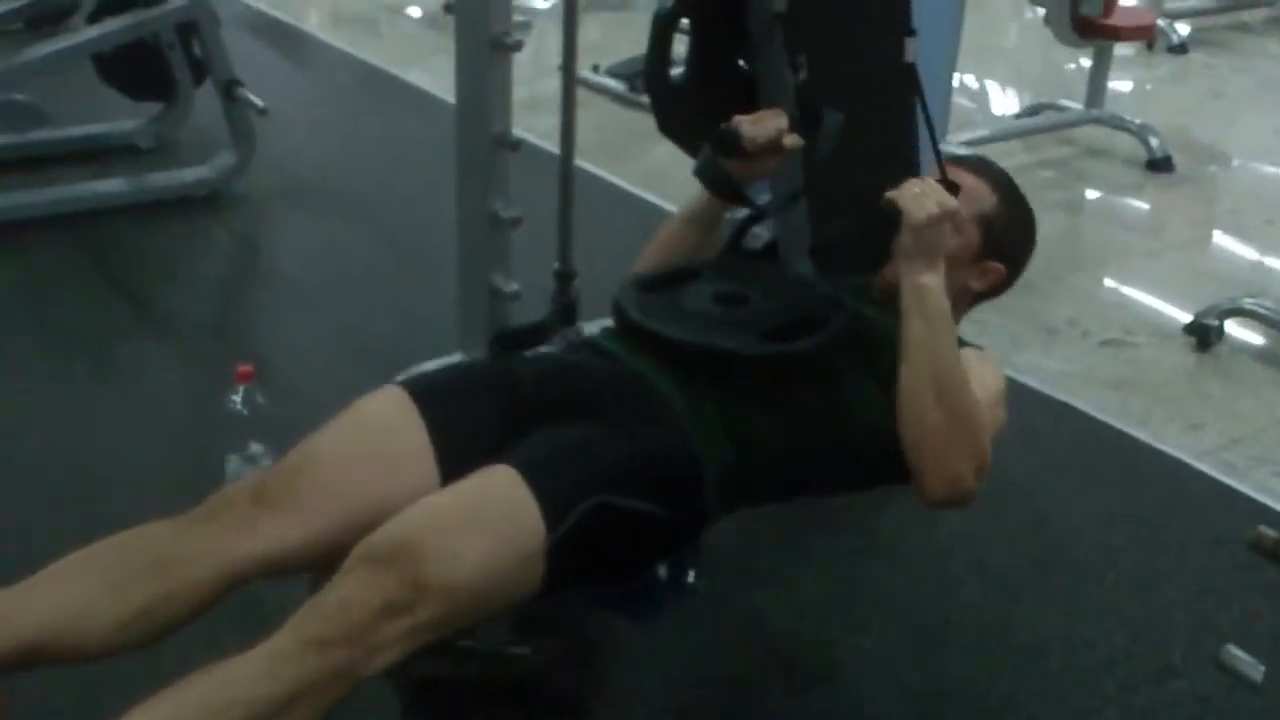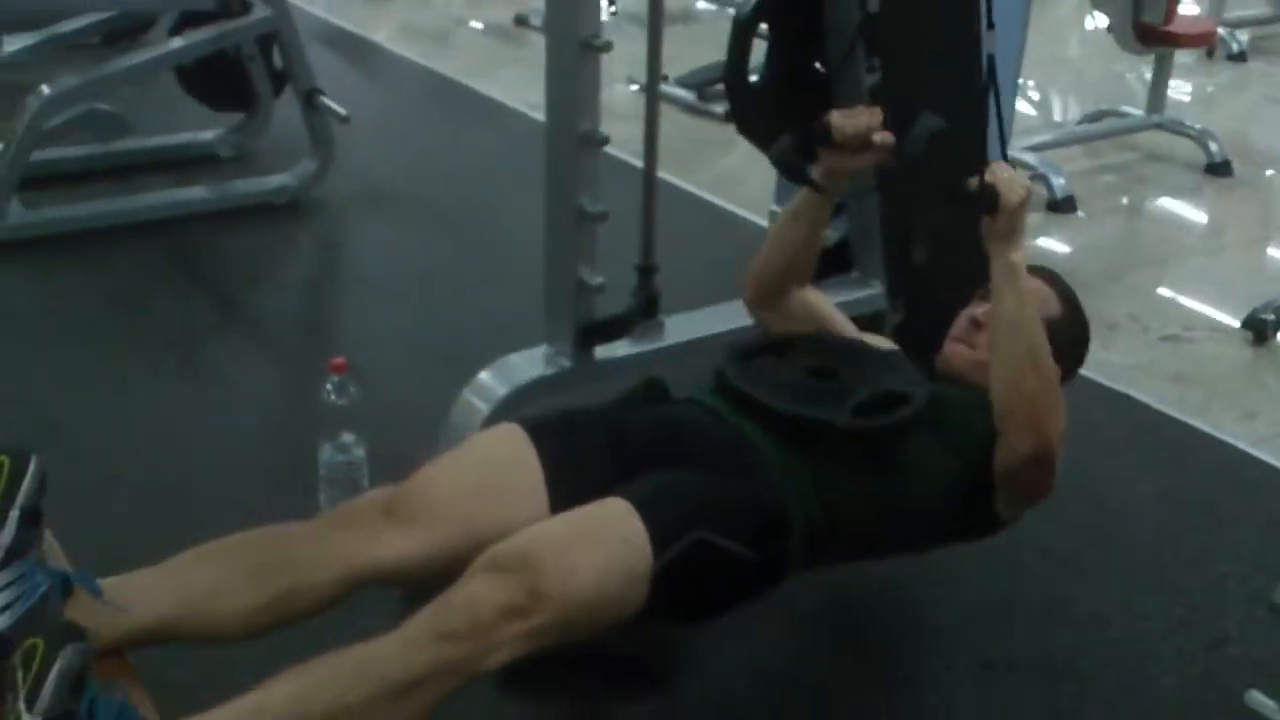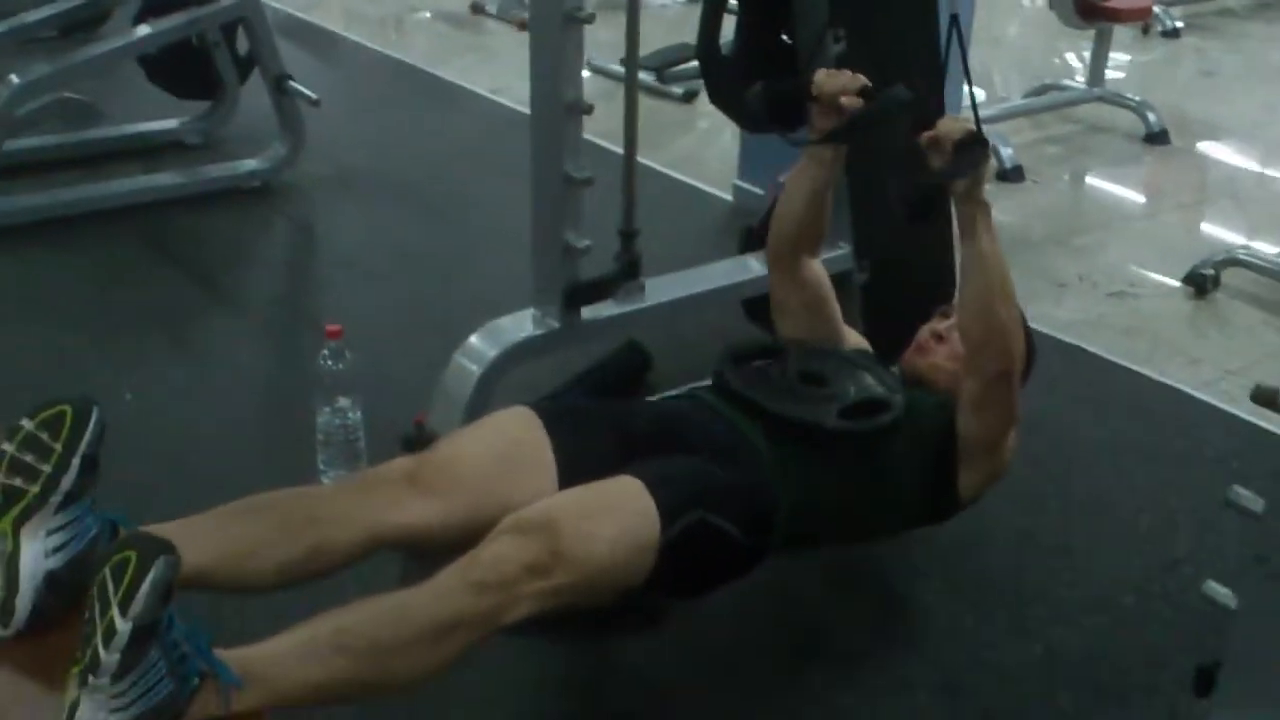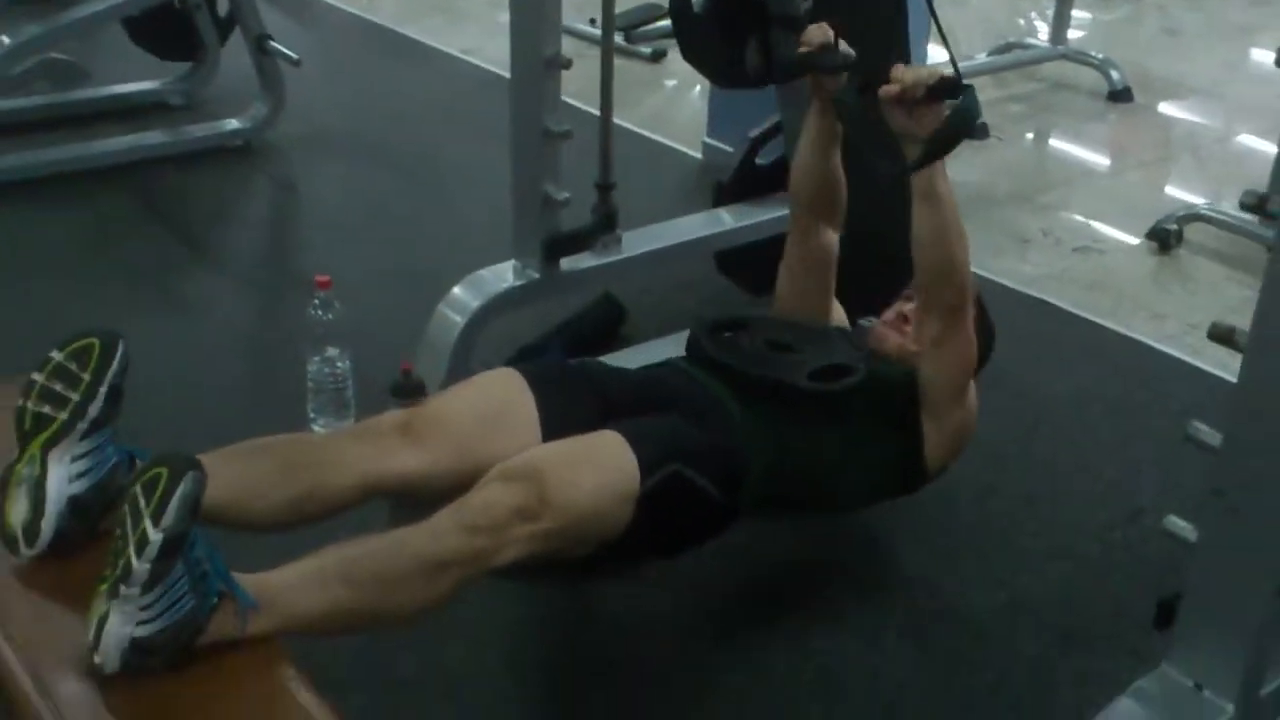
dt=0.3s
person 1, frame 1
left shoulder: (965, 374)
left elbow: (948, 477)
right elbow: (650, 287)
left wrist: (923, 277)
right wrist: (726, 183)
left hip: (658, 455)
right hip: (564, 374)
left knee: (376, 597)
right knee: (249, 517)
person 1, frame 2
left shoulder: (1000, 462)
right shoulder: (887, 366)
left elbow: (1033, 440)
right elbow: (766, 290)
left wrist: (1006, 253)
right wrist: (830, 182)
left hip: (754, 501)
right hip: (668, 424)
left knee: (498, 602)
right knee: (388, 520)
person 1, frame 3
left shoulder: (961, 443)
right shoulder: (851, 365)
left elbow: (1001, 368)
right elbow: (789, 256)
left wrist: (972, 205)
right wrist: (825, 143)
left hip: (740, 484)
right hip: (657, 420)
left knee: (519, 561)
right knee: (409, 487)
right ankle: (99, 552)
person 1, frame 4
left shoulder: (932, 417)
right shoulder: (829, 340)
left elbow: (947, 307)
right elbow: (814, 226)
left wrist: (921, 151)
right wrist: (823, 105)
left hip: (717, 452)
right hip: (641, 386)
left knee: (509, 506)
right knee: (401, 438)
left ankle: (211, 614)
right ankle: (106, 484)
